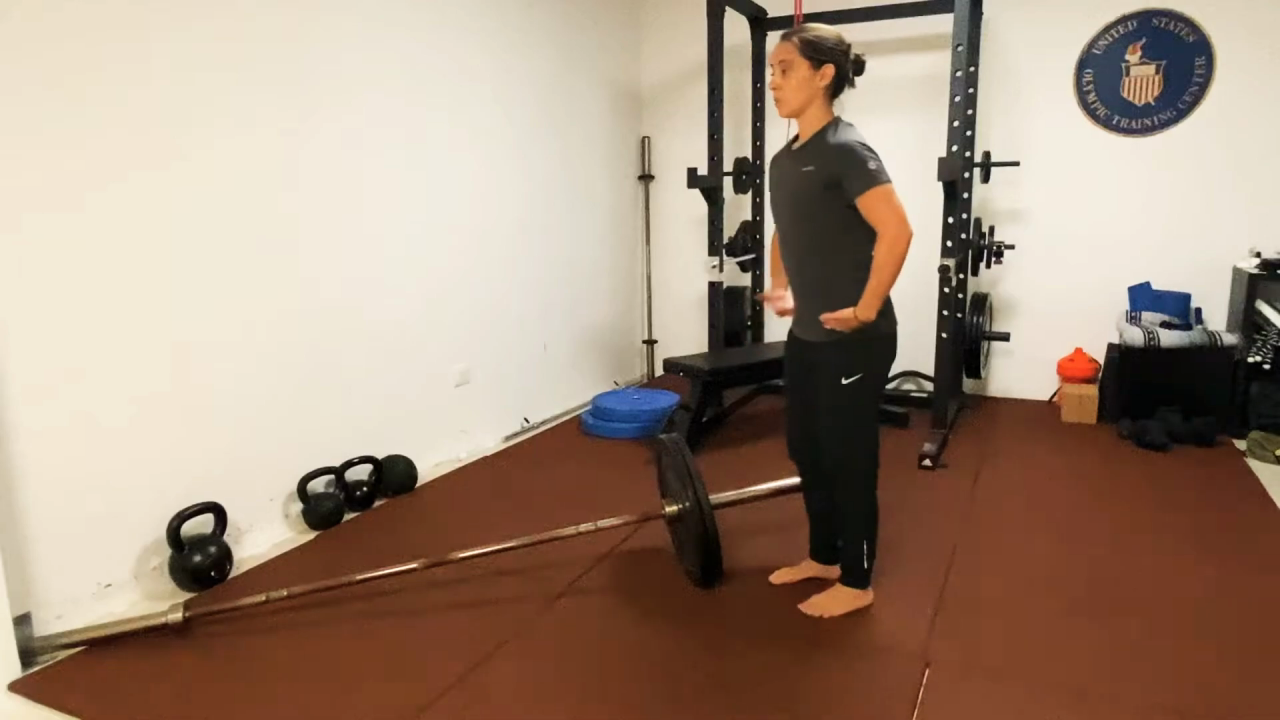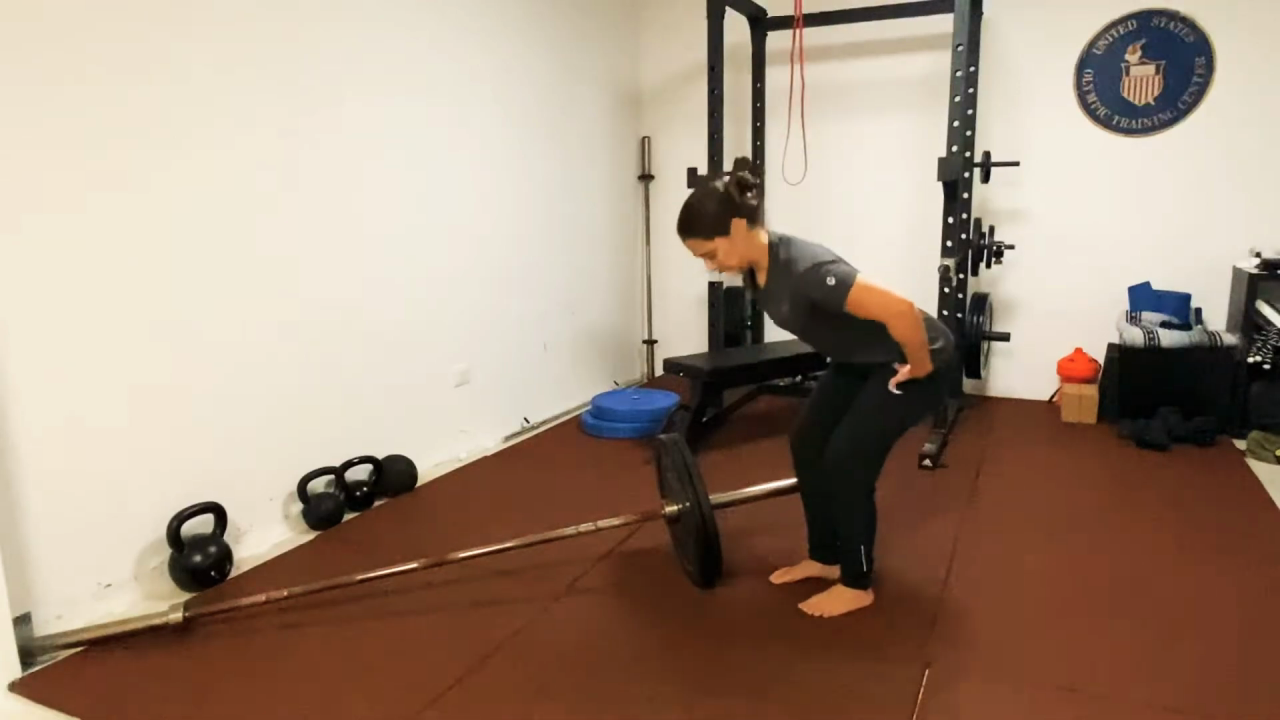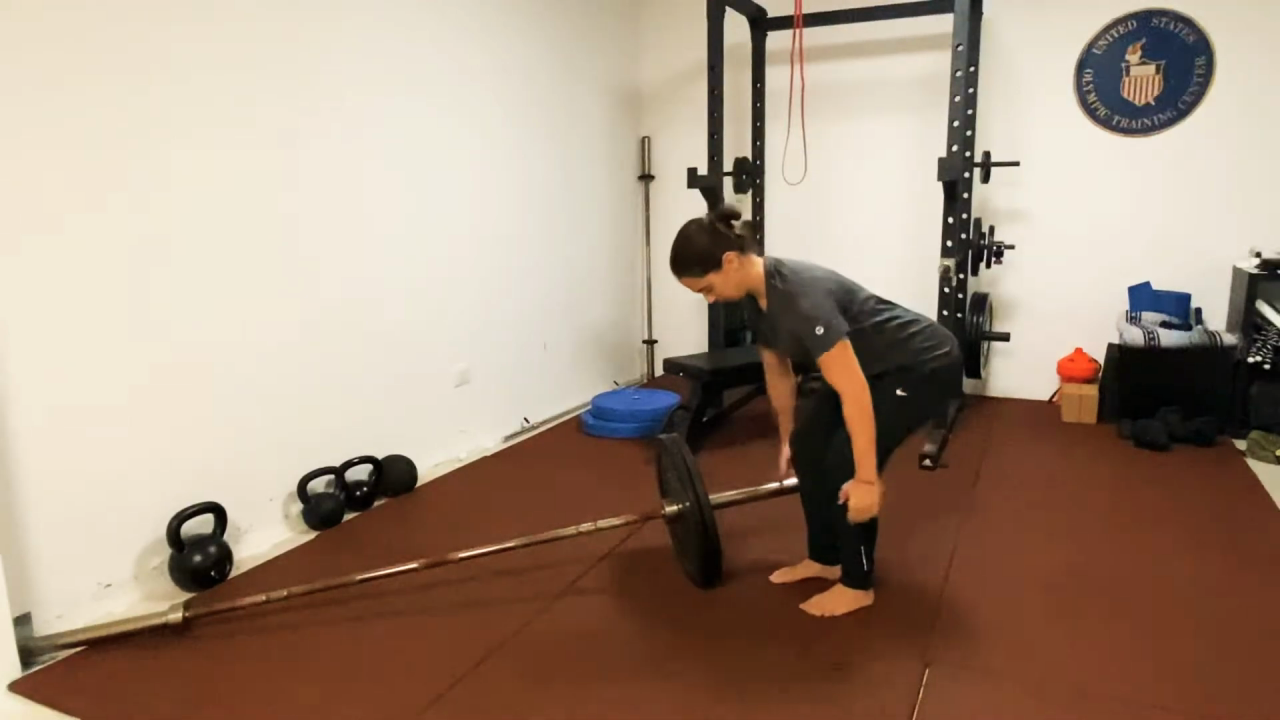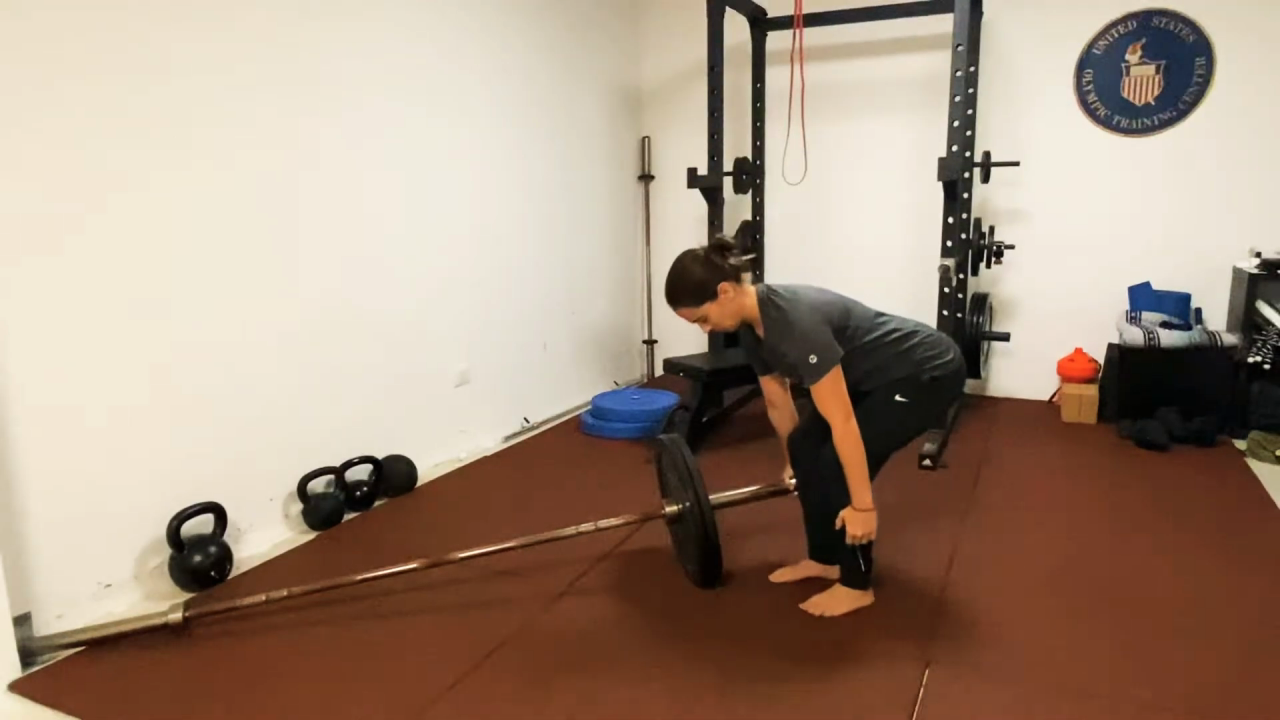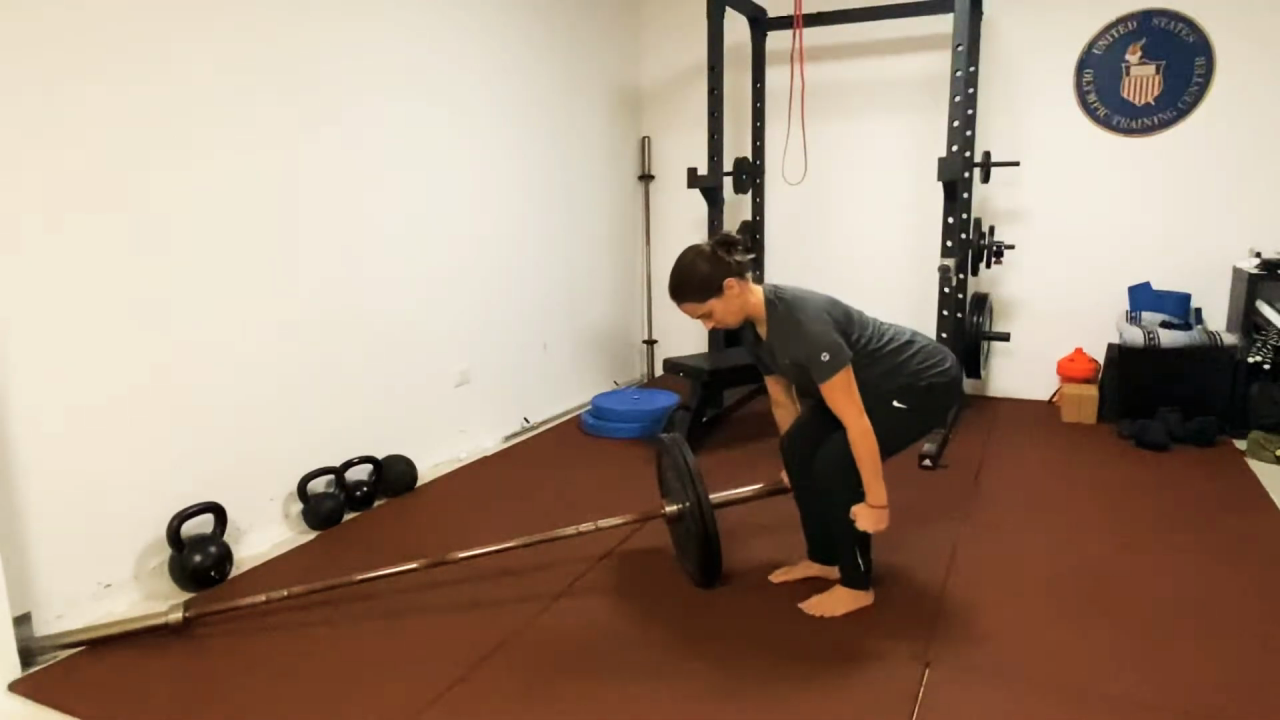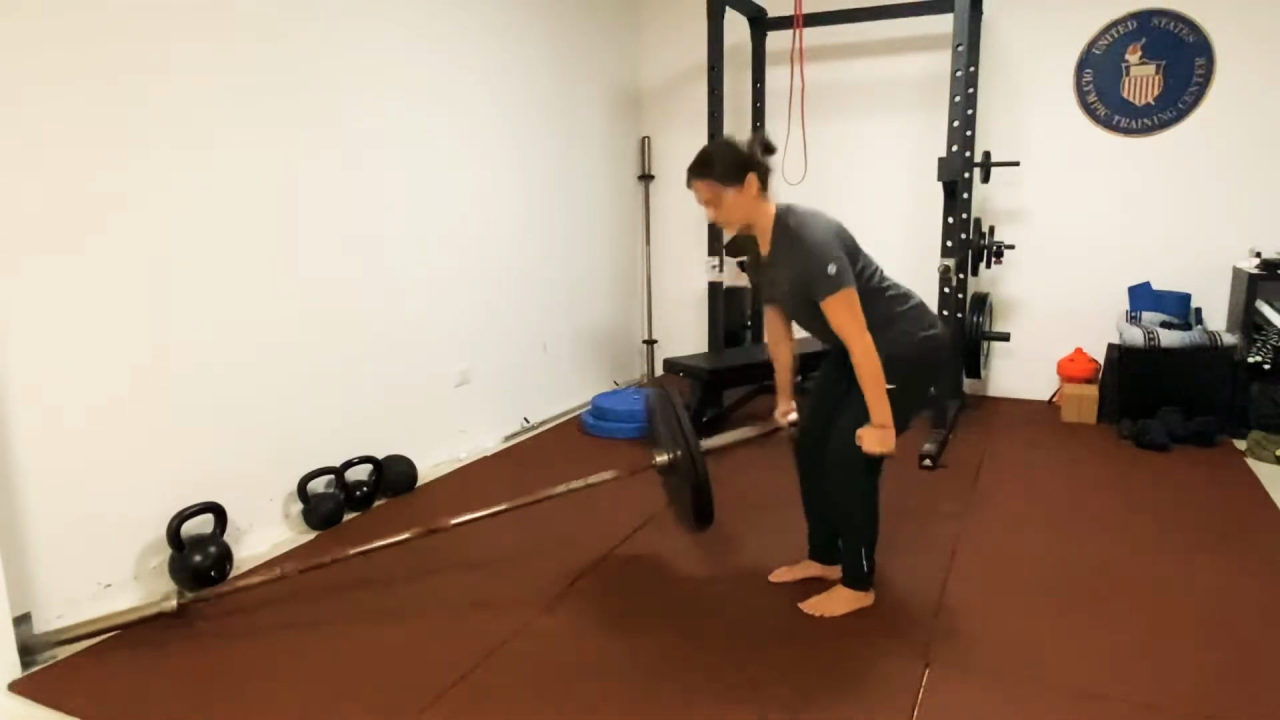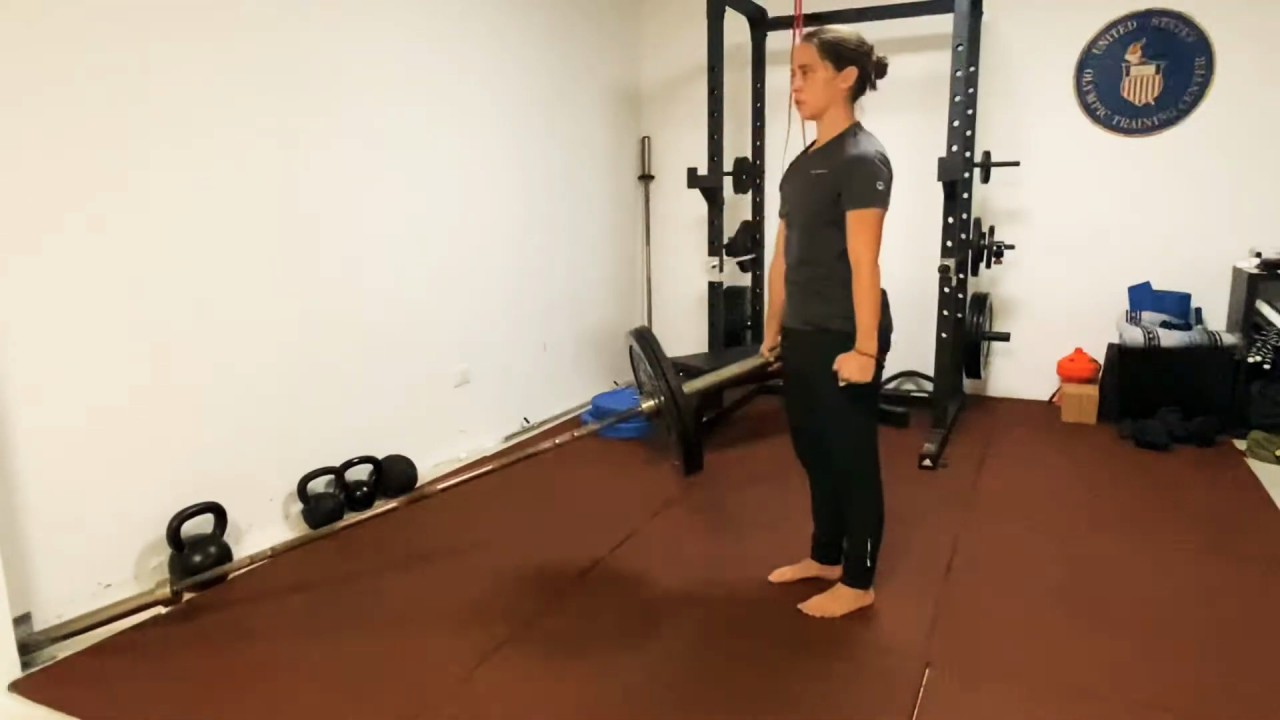
dt=0.7s
person 1, frame 1
left shoulder: (846, 151)
right shoulder: (786, 157)
left elbow: (896, 232)
left wrist: (865, 310)
right wrist: (780, 287)
left hip: (854, 339)
right hip: (809, 334)
left knee: (847, 457)
right knee: (806, 451)
left ankle: (857, 582)
right ankle: (824, 557)
person 1, frame 2
left shoulder: (802, 269)
right shoulder: (757, 271)
left elbow: (900, 310)
left wrist: (921, 366)
left hip: (910, 359)
right hip: (859, 359)
left knee: (846, 457)
right knee: (807, 444)
left ankle: (856, 584)
right ankle: (824, 558)
person 1, frame 3
left shoulder: (799, 295)
right shoulder: (756, 299)
left elbow: (855, 392)
right elbow: (778, 373)
left wrist: (867, 479)
right wrist: (787, 441)
left hip: (926, 364)
right hip: (875, 363)
left knee: (841, 459)
right knee: (808, 446)
left ankle: (857, 585)
right ankle: (824, 559)
person 1, frame 4
left shoulder: (796, 320)
right shoulder: (751, 325)
left elbow: (842, 423)
right elbow: (777, 400)
left wrist: (863, 505)
right wrist: (791, 462)
left hip: (929, 372)
right hip: (876, 374)
left knee: (836, 463)
right knee: (805, 448)
left ankle: (856, 585)
right ankle: (823, 558)
person 1, frame 5
left shoulder: (803, 322)
right shoulder: (756, 327)
left elbow: (856, 421)
right elbow: (782, 400)
left wrist: (876, 501)
right wrist: (793, 460)
left hip: (927, 381)
right hip: (876, 381)
left knee: (835, 465)
right knee: (797, 449)
left ankle: (857, 586)
right ankle: (823, 558)
person 1, frame 6
left shoulder: (809, 240)
right shoulder: (761, 252)
left elbow: (858, 339)
right elbow: (778, 333)
left wrist: (881, 423)
right wrist: (784, 399)
left hip: (909, 348)
right hip: (864, 346)
left knee: (848, 456)
right knee: (812, 444)
left ankle: (858, 585)
right ankle: (824, 558)
person 1, frame 7
left shoulder: (863, 159)
right shoulder: (804, 161)
left elbow: (864, 263)
left wrist: (865, 348)
right wrist: (772, 331)
left hip: (842, 338)
right hip: (801, 335)
left knee: (851, 458)
right knee: (814, 453)
left ankle: (858, 583)
right ankle: (825, 556)
